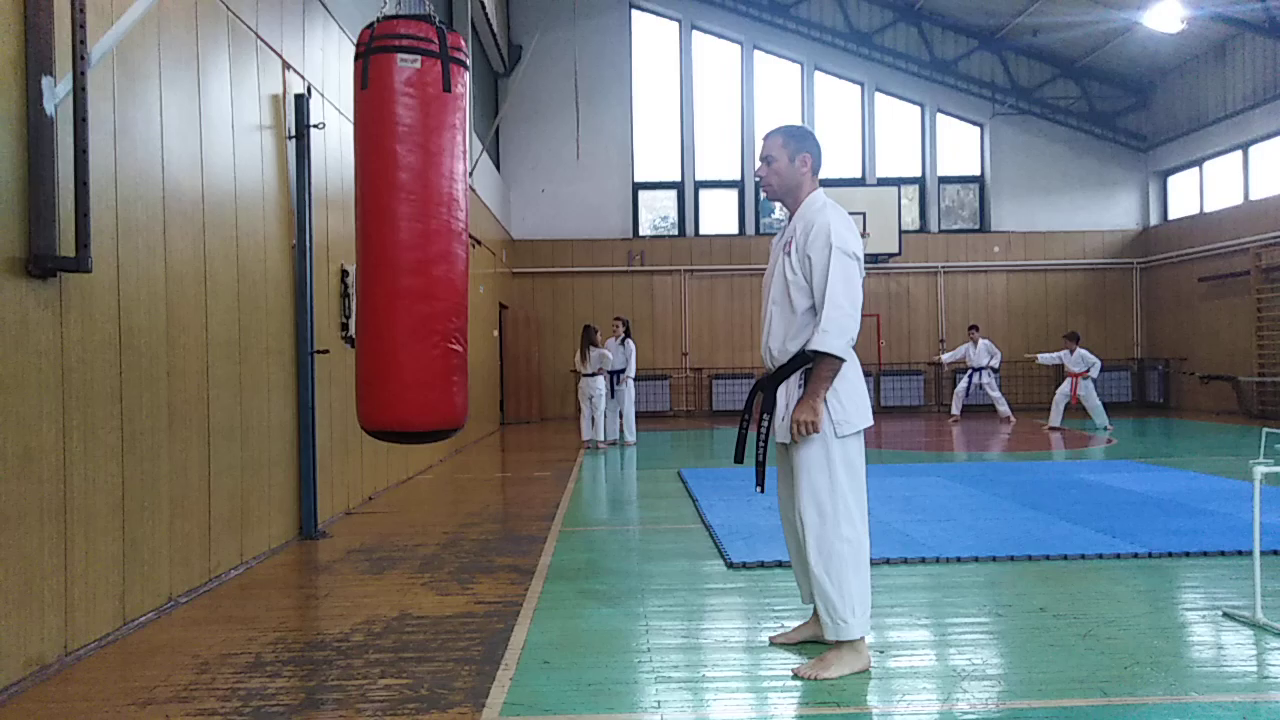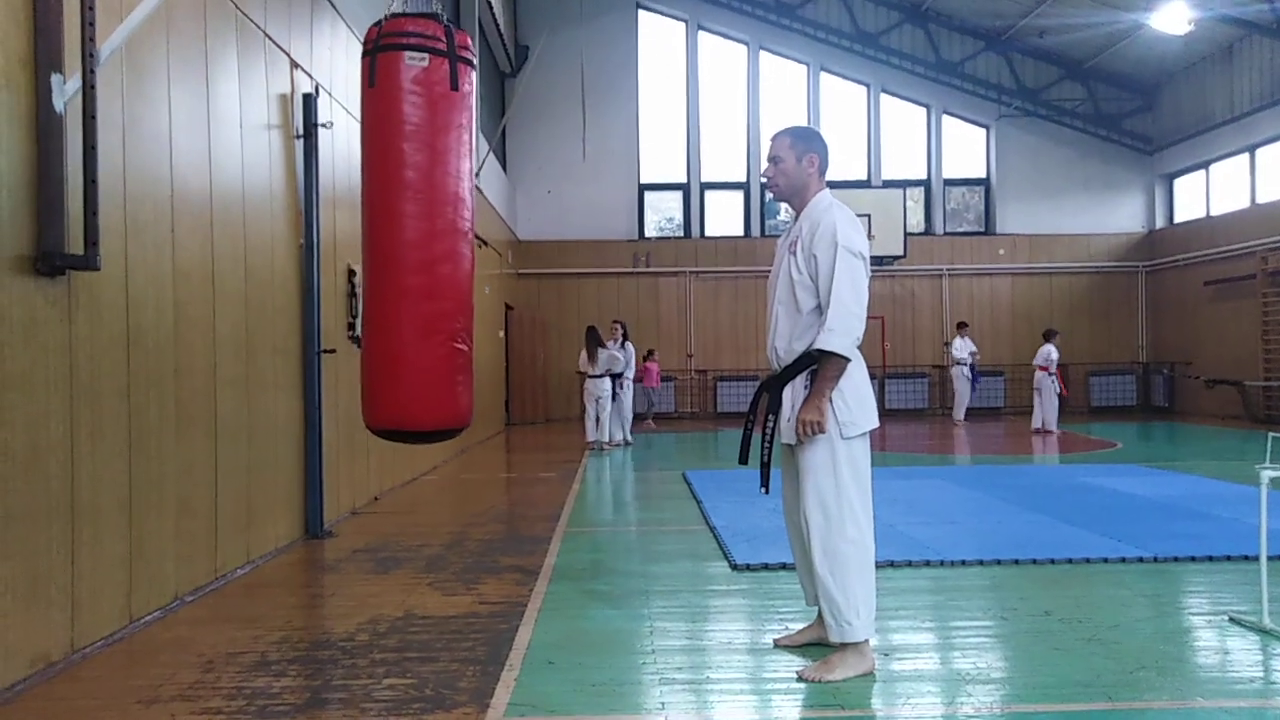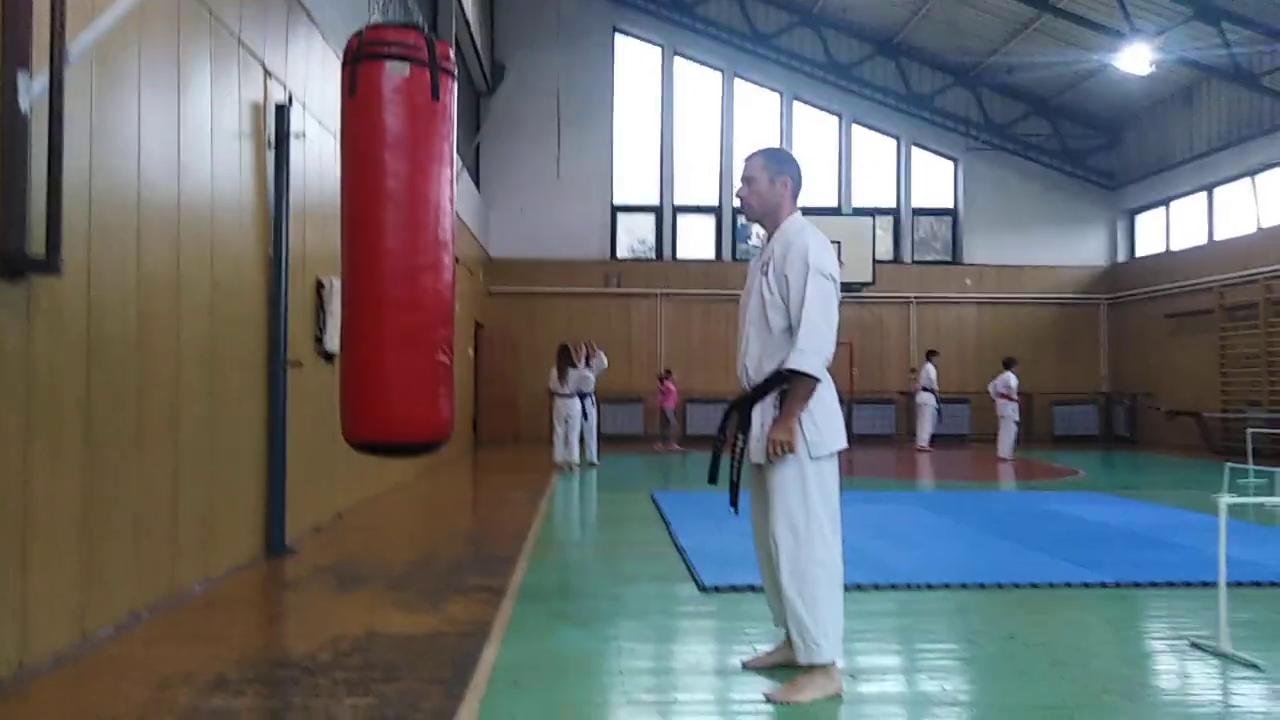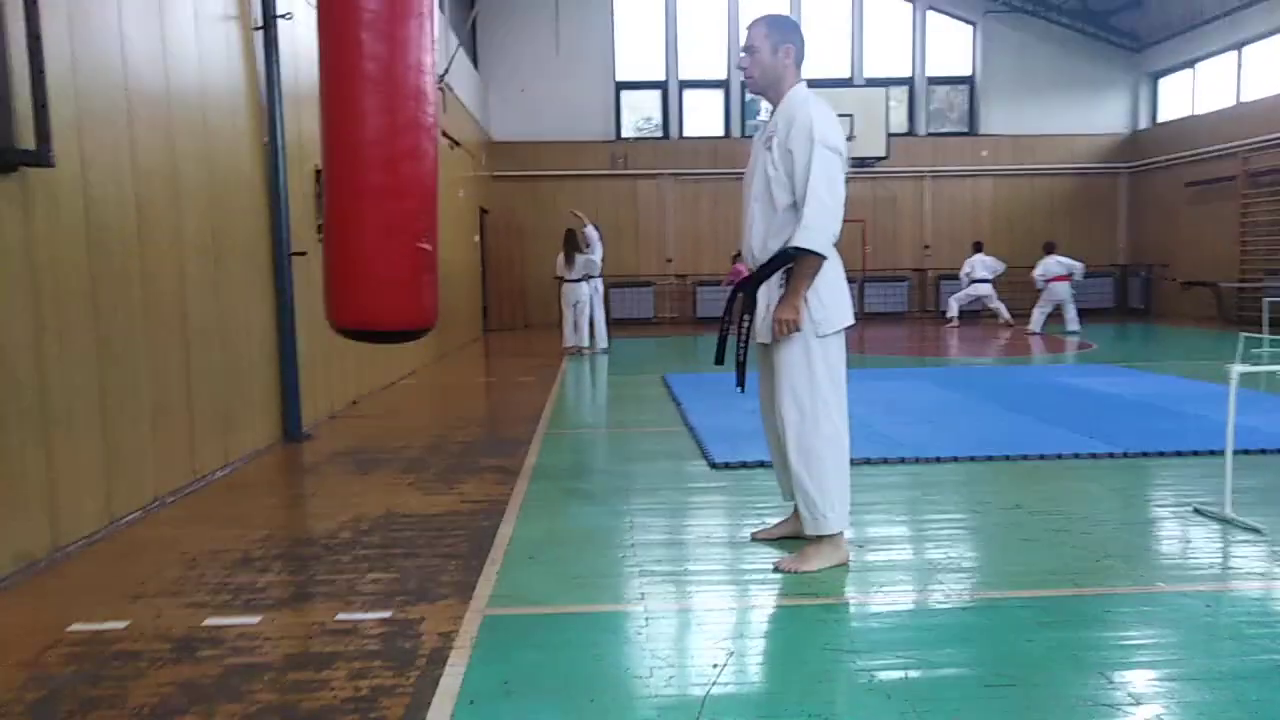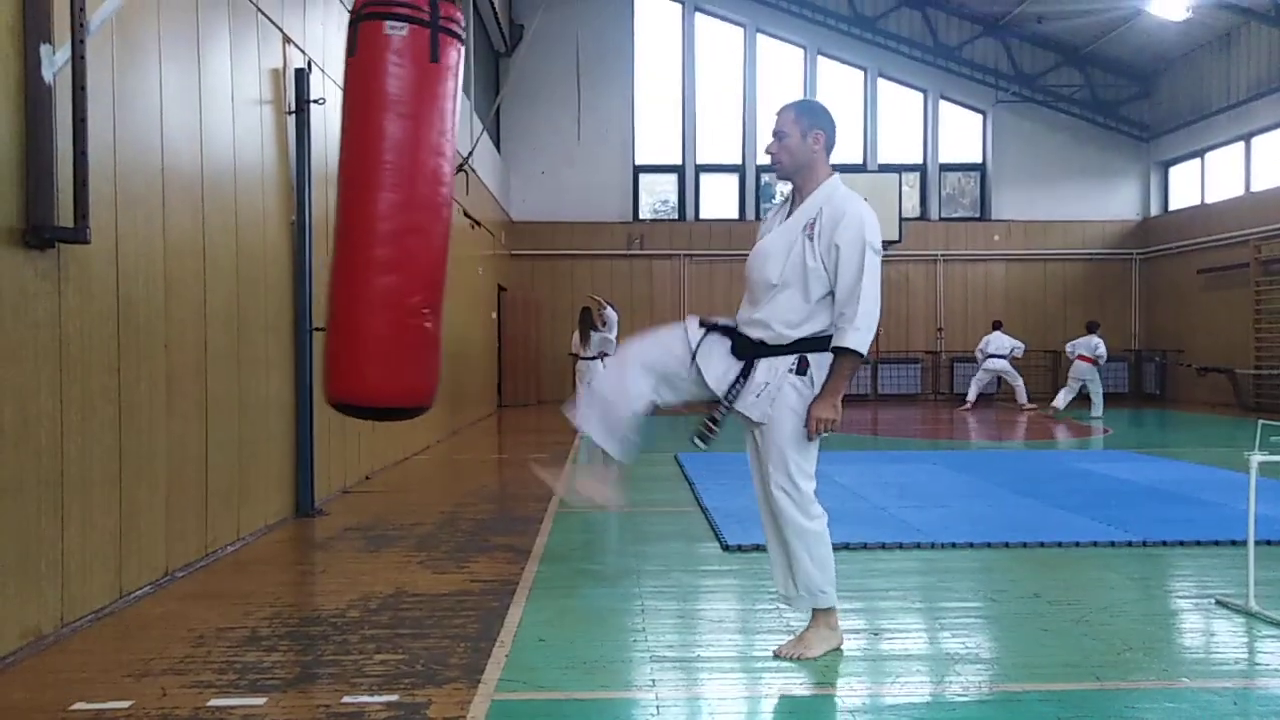
dt=1s
person 1, frame 1
left shoulder: (827, 224)
right shoulder: (791, 231)
left elbow: (838, 323)
left wrist: (811, 397)
right wrist: (776, 391)
left hip: (820, 393)
right hip: (794, 393)
left knee: (830, 516)
right knee: (801, 513)
left ankle: (851, 641)
right ankle: (824, 616)
person 1, frame 2
left shoulder: (834, 224)
right shoulder: (797, 231)
left elbow: (844, 322)
left wrist: (817, 398)
right wrist: (782, 390)
left hip: (827, 395)
right hip: (799, 393)
left knee: (836, 518)
right knee: (805, 513)
left ankle: (855, 644)
right ankle: (827, 618)
person 1, frame 3
left shoulder: (804, 245)
right shoulder: (770, 251)
left elbow: (814, 342)
left wrist: (788, 417)
left hip: (795, 416)
right hip: (769, 414)
left knee: (804, 539)
right knee: (775, 537)
left ankle: (822, 666)
right ankle: (795, 640)
person 1, frame 4
left shoulder: (809, 117)
right shoulder: (775, 124)
left elbow: (820, 218)
left wrist: (794, 296)
left hip: (802, 293)
right hip: (777, 292)
left knee: (809, 413)
right knee: (782, 412)
left ankle: (829, 535)
right ankle: (803, 514)
person 1, frame 5
left shoulder: (851, 216)
right shoulder: (783, 210)
left elbow: (859, 317)
left wrist: (832, 395)
left hip: (789, 375)
right hip: (736, 351)
left knee: (788, 497)
right knee: (635, 357)
left ankle: (825, 623)
right ankle: (600, 464)
